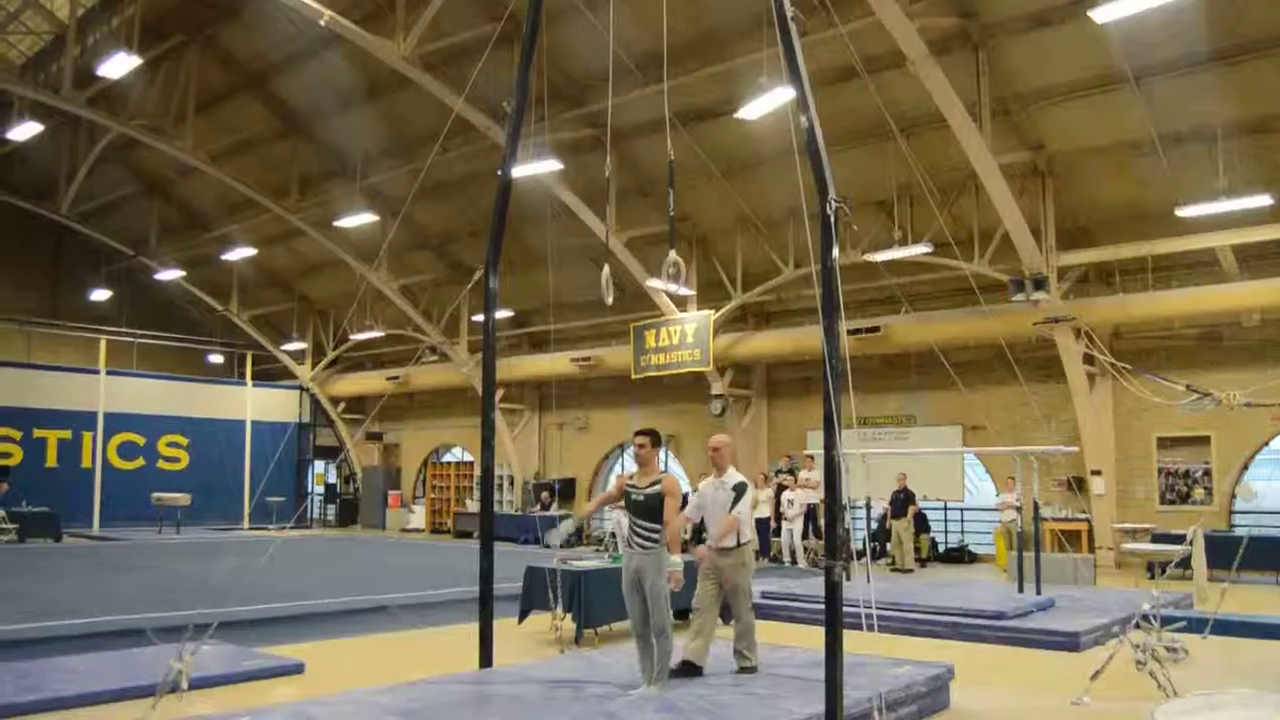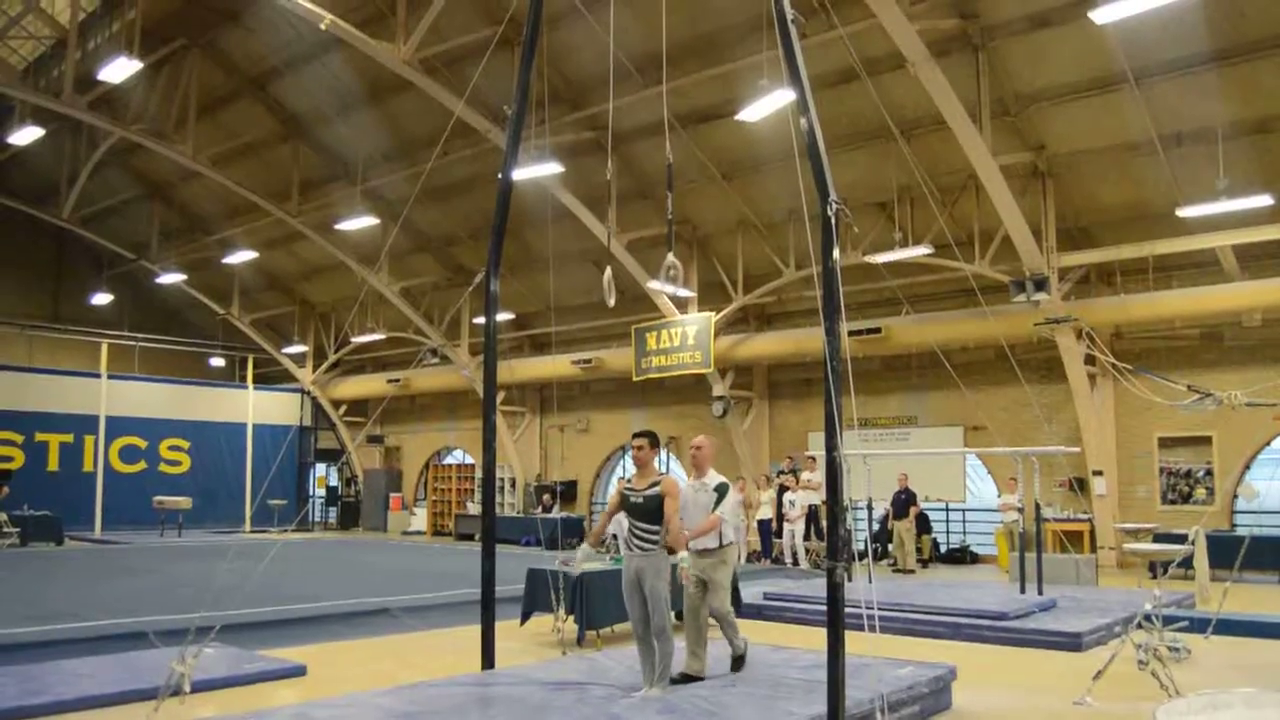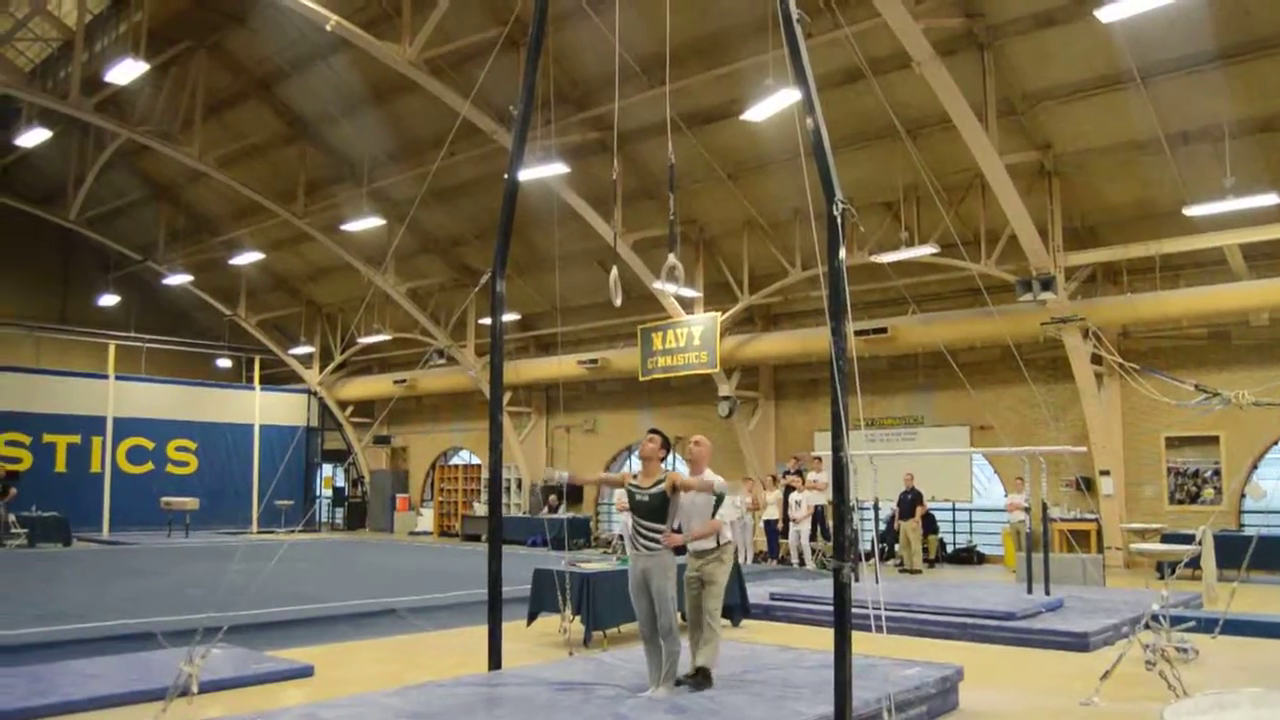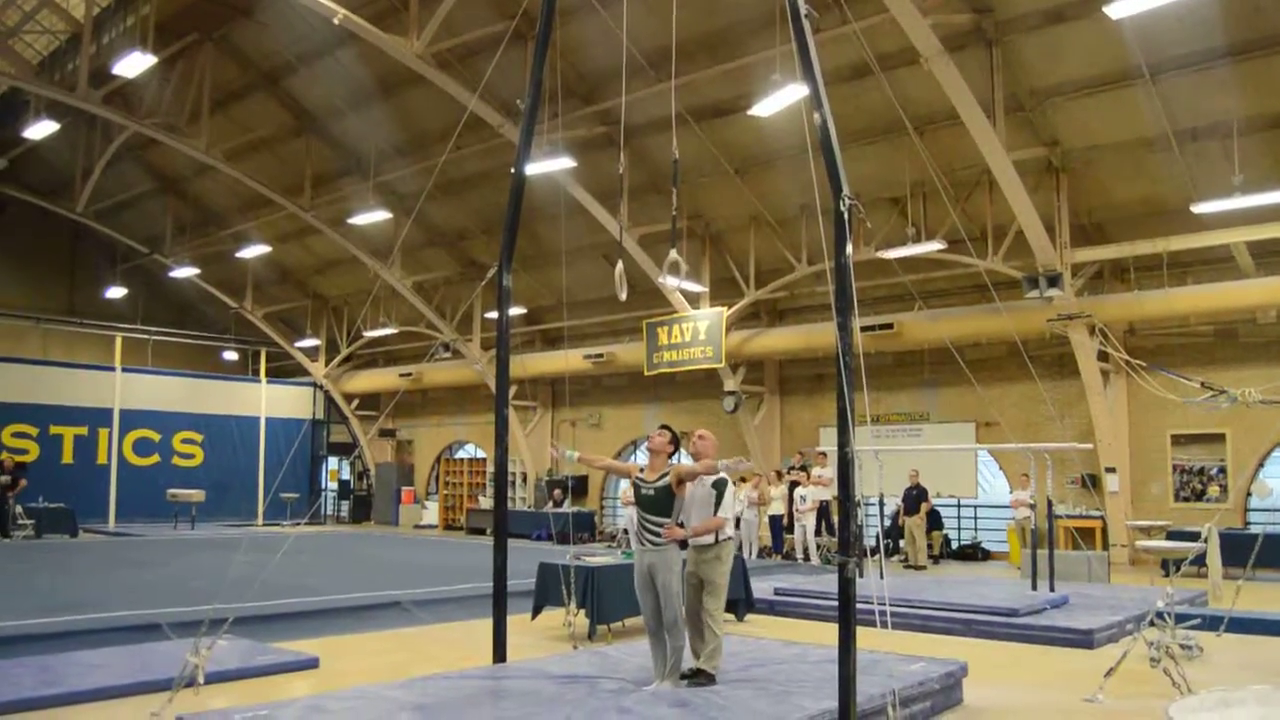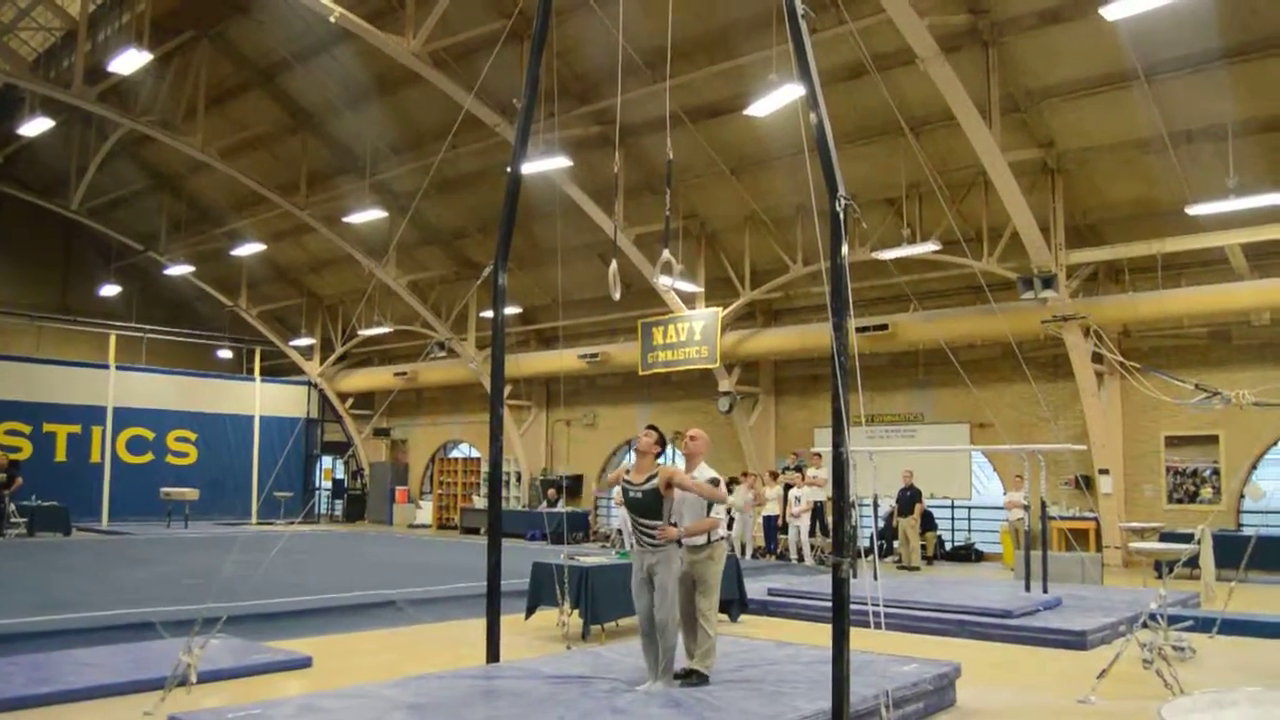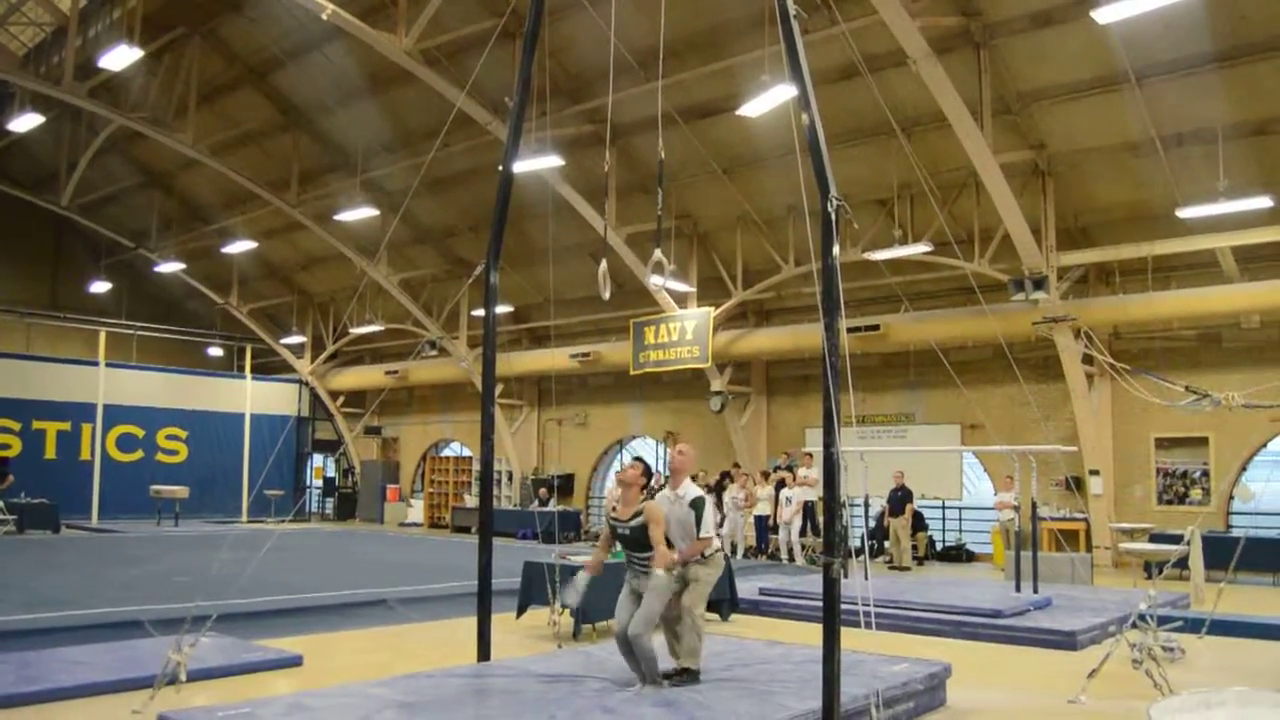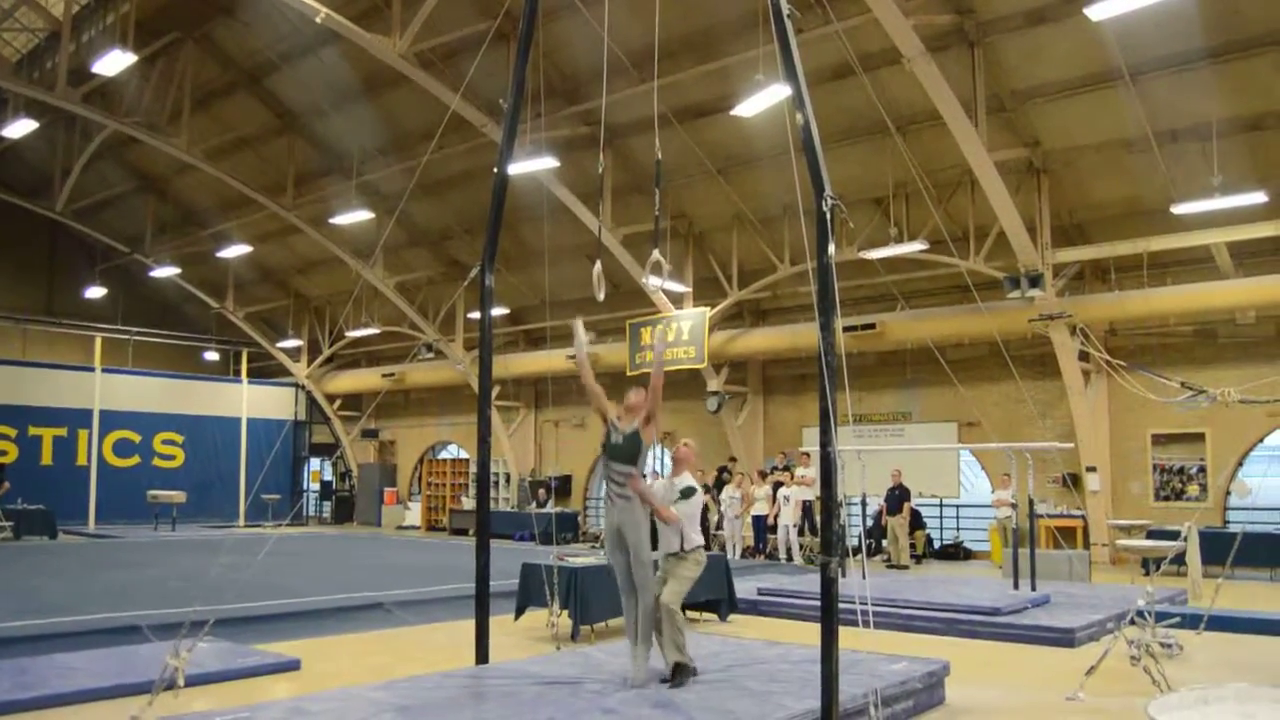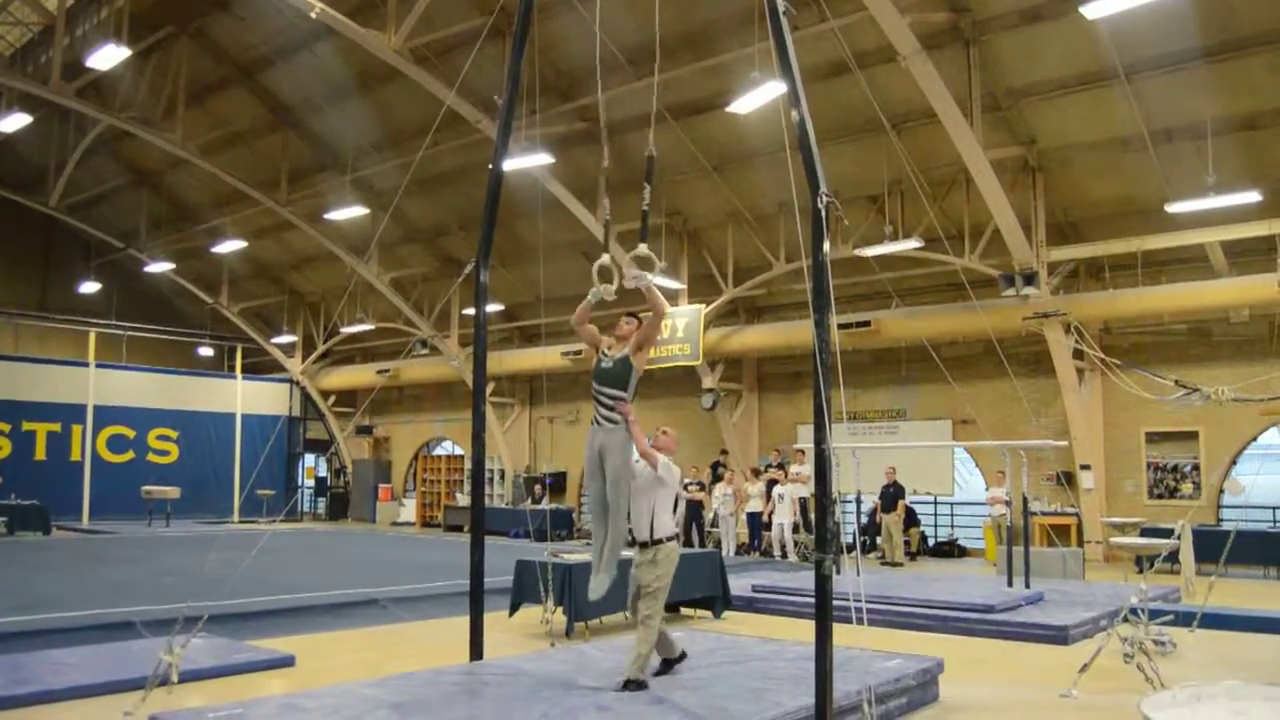
dt=0.3s
person 1, frame 1
left shoulder: (668, 483)
right shoulder: (625, 482)
left elbow: (672, 525)
right elbow: (597, 503)
left wrist: (676, 563)
right wrist: (570, 524)
left hip: (654, 558)
right hip: (631, 558)
left knee: (660, 625)
right knee: (638, 625)
left ankle: (659, 682)
right ankle: (646, 680)
person 1, frame 2
left shoulder: (667, 484)
right shoulder: (624, 486)
left elbow: (673, 522)
right elbow: (605, 518)
left wrist: (682, 558)
right wrist: (585, 548)
left hip: (654, 561)
right hip: (630, 561)
left knee: (660, 627)
right knee: (639, 628)
left ankle: (660, 684)
right ankle: (648, 683)
person 1, frame 3
left shoulder: (670, 480)
right shoulder: (629, 479)
left elbow: (695, 483)
right elbow: (593, 478)
left wrist: (718, 486)
right wrist: (561, 476)
left hip: (659, 560)
right hip: (636, 560)
left knee: (666, 625)
right knee: (645, 627)
left ankle: (666, 684)
right ankle: (653, 682)
person 1, frame 4
left shoulder: (676, 473)
right shoulder: (634, 471)
left elbow: (700, 468)
right elbow: (601, 462)
left wrist: (723, 465)
right wrist: (570, 455)
left hip: (665, 555)
right hip: (641, 555)
left knee: (672, 621)
right knee: (651, 623)
left ankle: (672, 678)
right ankle: (659, 676)
person 1, frame 5
left shoulder: (665, 475)
right shoulder: (623, 474)
left elbow: (697, 487)
right elbow: (607, 482)
left wrist: (728, 501)
left hip: (664, 557)
right hip: (640, 556)
left knee: (663, 620)
right knee: (644, 620)
left ankle: (664, 677)
right ankle: (652, 675)
person 1, frame 6
left shoulder: (651, 510)
right shoulder: (612, 511)
left elbow: (660, 547)
right elbow: (602, 549)
left wrist: (660, 578)
right wrist: (584, 576)
left hip: (656, 581)
right hip: (632, 580)
left knee: (637, 632)
right knee: (621, 631)
left ankle: (655, 680)
right ankle: (645, 678)
person 1, frame 7
left shoulder: (647, 422)
right shoulder: (611, 417)
left elbow: (656, 384)
right elbow: (589, 384)
left wrist: (658, 350)
right wrist: (581, 350)
left hip: (634, 511)
right hip: (612, 511)
left knee: (642, 583)
right knee: (625, 585)
left ankle: (644, 648)
right ankle: (636, 647)
person 1, frame 8
left shoulder: (638, 349)
right shoulder: (601, 346)
left elbow: (660, 313)
right elbow: (577, 322)
left wrist: (643, 282)
right wrist: (593, 297)
left hip: (619, 435)
right hip: (596, 434)
left knee: (616, 506)
right knee: (597, 507)
left ankle: (607, 568)
right ankle: (598, 568)
person 2, frame 1
left shoulder: (740, 485)
right shoulder: (705, 486)
left elbow: (733, 521)
right elbow: (687, 516)
left wrist: (709, 546)
left hip: (737, 553)
right hip: (711, 553)
left knee: (741, 609)
right knee: (702, 606)
left ankle: (747, 661)
right ankle: (693, 661)
person 2, frame 2
left shoulder: (721, 486)
right shoulder: (685, 488)
left elbow: (715, 521)
left wrist: (686, 536)
left hip: (720, 554)
right hip: (695, 556)
left knee: (718, 606)
right knee: (692, 612)
left ankle: (738, 646)
right ankle: (694, 669)
person 2, frame 3
left shoulder: (717, 485)
left elbow: (717, 525)
left wrist: (683, 539)
left hip: (717, 554)
right hip: (694, 555)
left knee: (710, 610)
right knee: (693, 613)
left ankle: (704, 670)
right ankle: (697, 668)
person 2, frame 4
left shoulder: (720, 481)
left elbow: (719, 521)
right elbow: (678, 513)
left wrist: (685, 533)
left hip: (717, 550)
right hip: (694, 550)
left knee: (711, 610)
right knee: (692, 610)
left ankle: (708, 670)
right ankle: (700, 663)
person 2, frame 5
left shoulder: (711, 480)
left elbow: (713, 521)
right elbow: (670, 512)
left wrist: (678, 532)
left hip: (709, 550)
right hip: (688, 551)
left knee: (704, 610)
right knee: (687, 610)
left ankle: (701, 670)
right ankle: (692, 664)
person 2, frame 6
left shoulder: (697, 498)
right shoulder: (662, 498)
left elbow: (705, 540)
left wrist: (676, 558)
left hip: (707, 561)
right hip: (684, 562)
left knee: (690, 607)
right knee: (668, 611)
left ankle: (691, 668)
right ankle: (682, 663)
person 2, frame 7
left shoulder: (691, 489)
right shoulder: (660, 486)
left elbow: (671, 517)
left hip: (690, 557)
right hip: (667, 558)
left knee: (668, 602)
right knee: (657, 611)
left ankle: (679, 664)
right ankle: (681, 663)
person 2, frame 8
left shoulder: (669, 469)
right shoulder: (638, 468)
left elbow: (645, 450)
left wrist: (631, 419)
left hip: (661, 550)
right hip: (642, 548)
left knee: (649, 613)
right knee: (637, 608)
left ankle: (636, 676)
right ankle: (671, 653)
